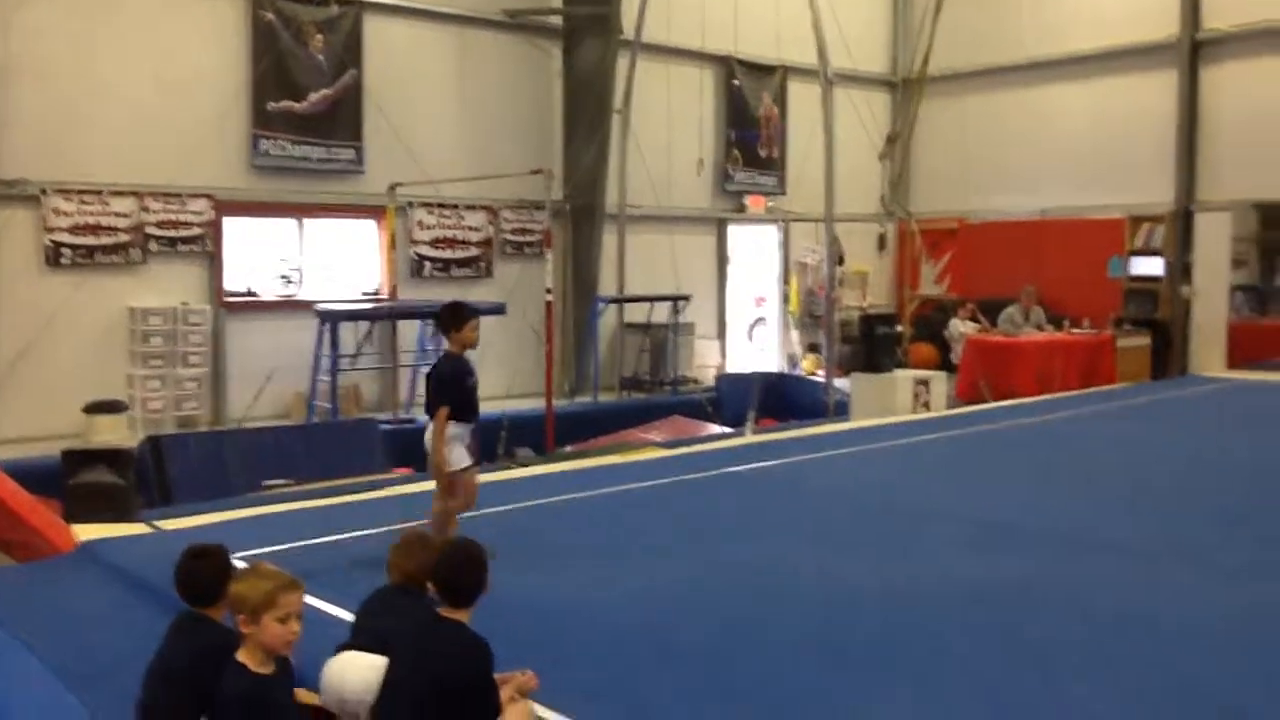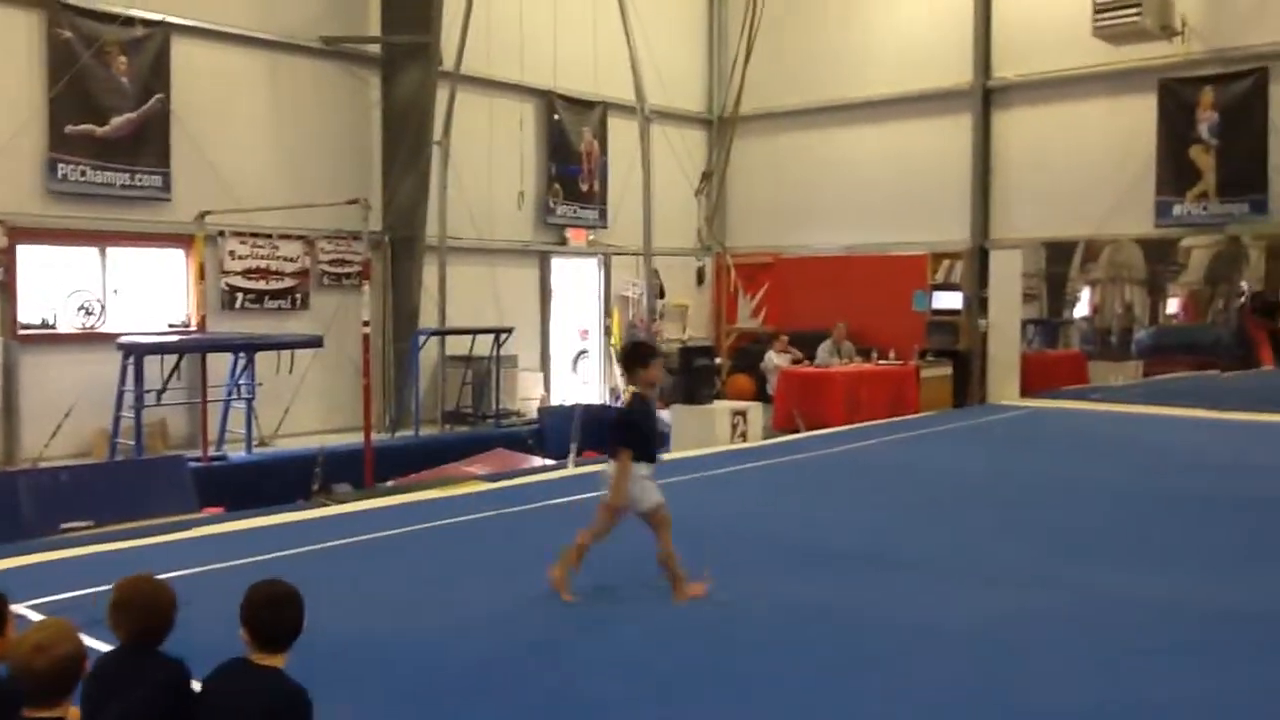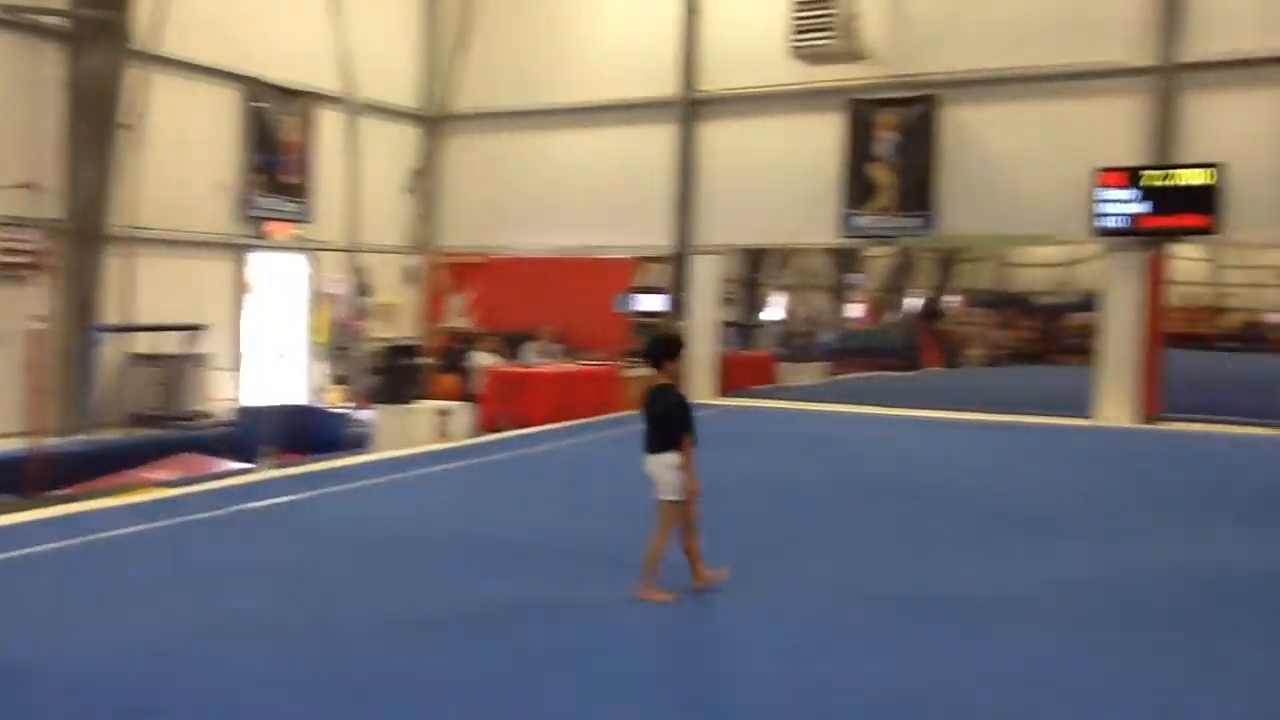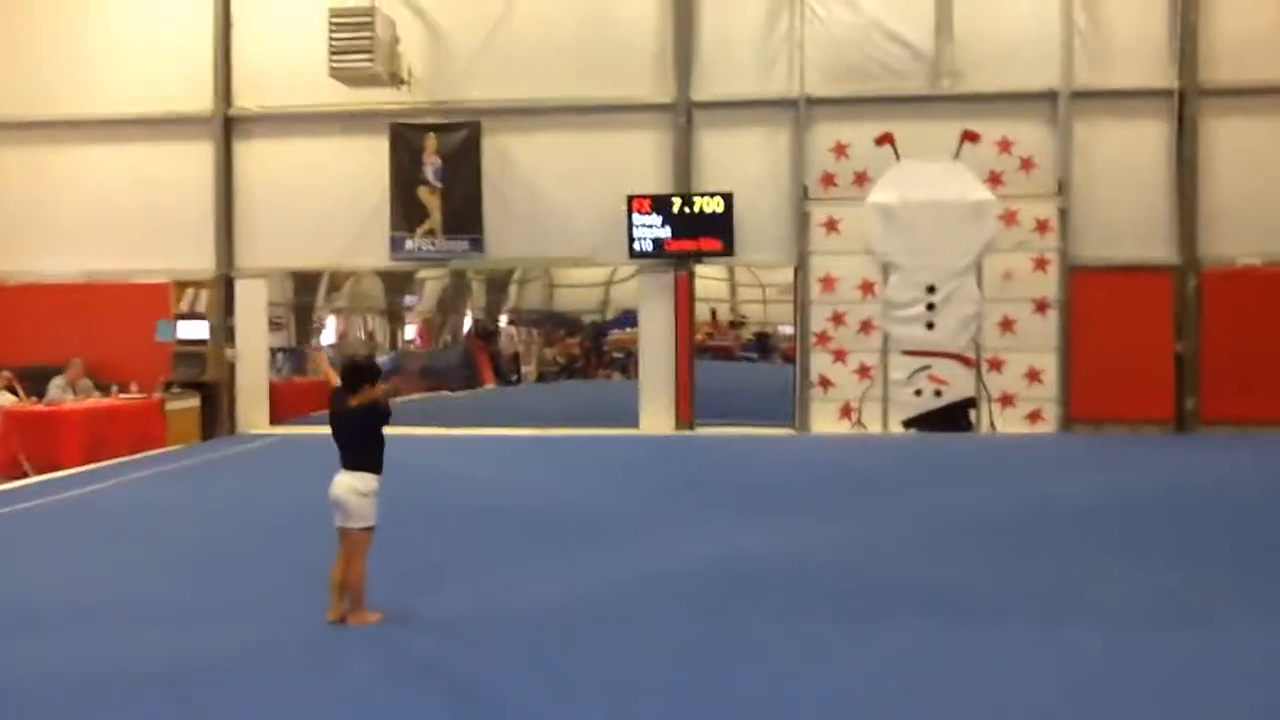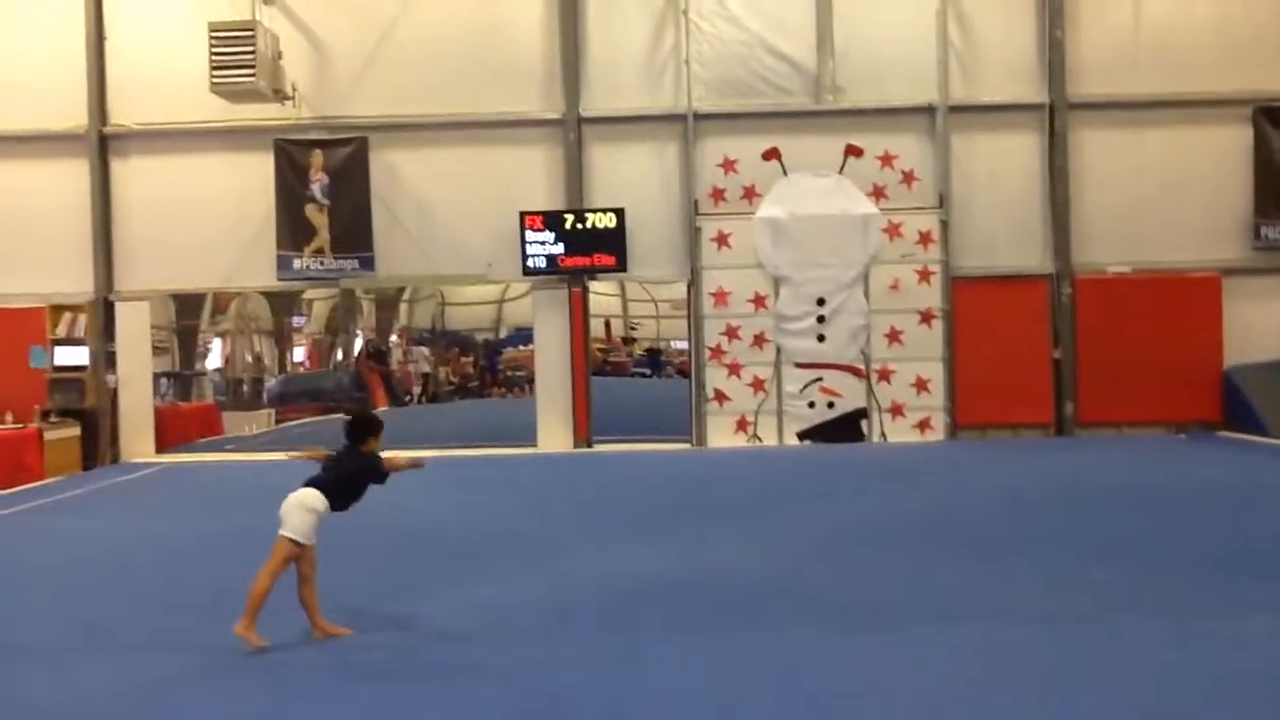
dt=1s
person 1, frame 1
left shoulder: (461, 364)
right shoulder: (446, 369)
right elbow: (441, 413)
left wrist: (466, 441)
right wrist: (438, 452)
left hip: (458, 433)
right hip: (447, 436)
left knee: (446, 495)
right knee: (467, 495)
person 1, frame 2
left shoulder: (643, 403)
right shoulder: (637, 410)
right elbow: (625, 453)
right wrist: (618, 492)
left hip: (632, 474)
right hip: (633, 476)
left knee: (598, 530)
right knee: (663, 528)
left ankle: (560, 573)
right ankle: (680, 586)
person 1, frame 3
left shoulder: (652, 394)
right shoulder: (675, 399)
right elbow: (685, 441)
right wrist: (692, 478)
left hip: (656, 459)
right hip: (669, 463)
left knee: (688, 521)
right knee: (665, 528)
left ankle: (700, 573)
right ankle: (646, 587)
person 1, frame 4
left shoulder: (339, 408)
right shoulder: (369, 413)
left elbow: (333, 378)
right elbow: (382, 395)
left wrist: (320, 357)
left hip: (341, 483)
right hip: (360, 487)
left knee: (344, 554)
right knee: (358, 556)
left ankle: (337, 608)
right ankle: (357, 613)
person 1, frame 5
left shoulder: (344, 456)
right shoulder: (366, 462)
left elbow: (321, 455)
right elbow: (389, 464)
left wrist: (305, 455)
right wrist: (409, 463)
left hip: (300, 502)
right hip: (307, 505)
left knee: (307, 573)
right knee: (273, 568)
left ankle: (319, 625)
right ankle: (246, 624)
